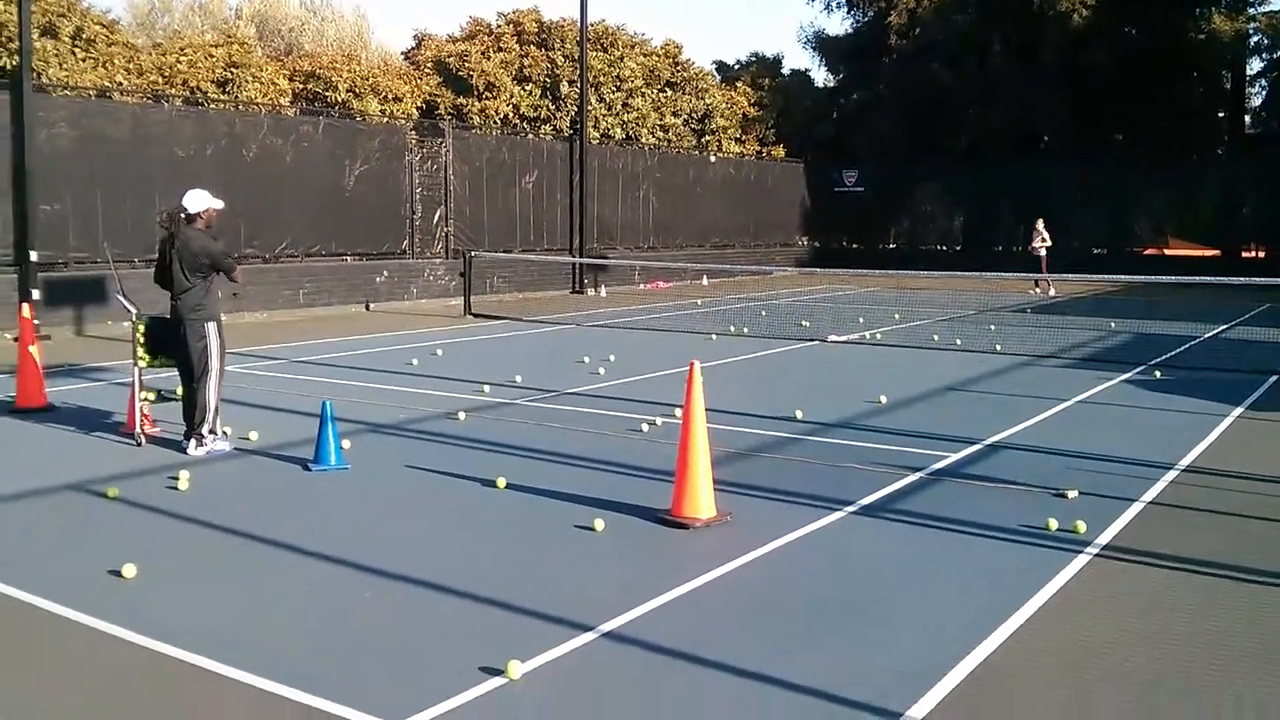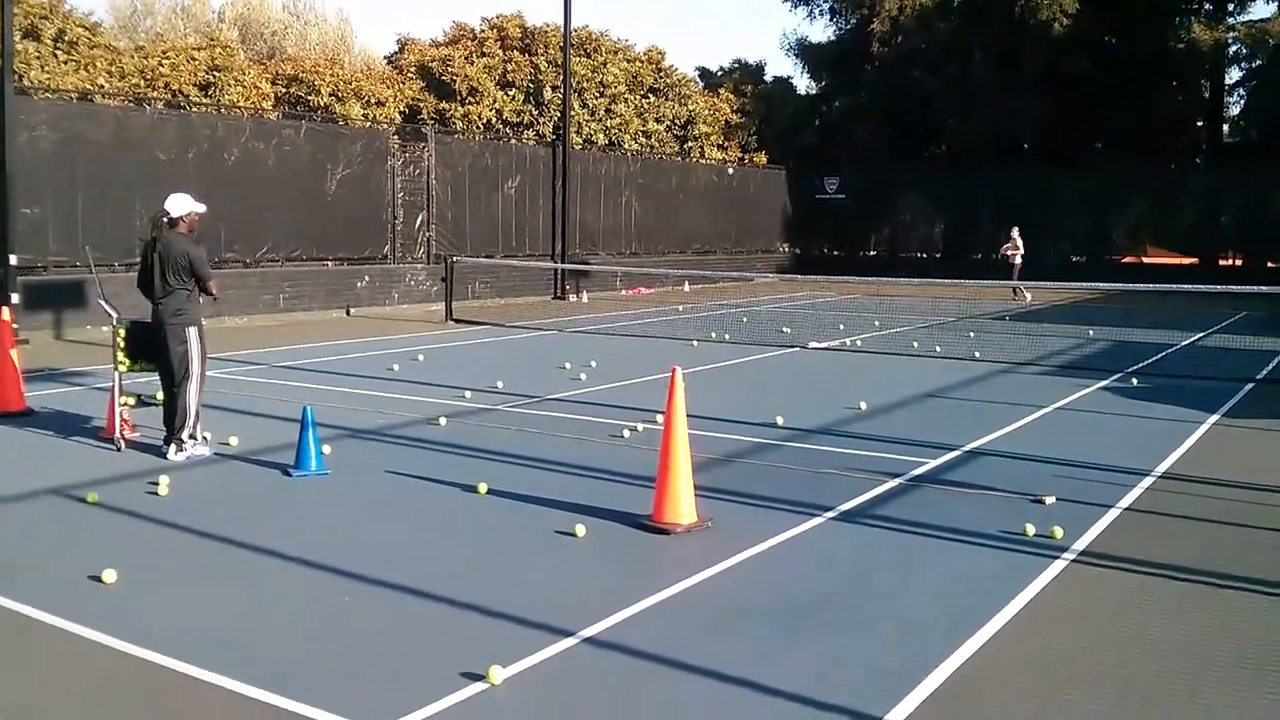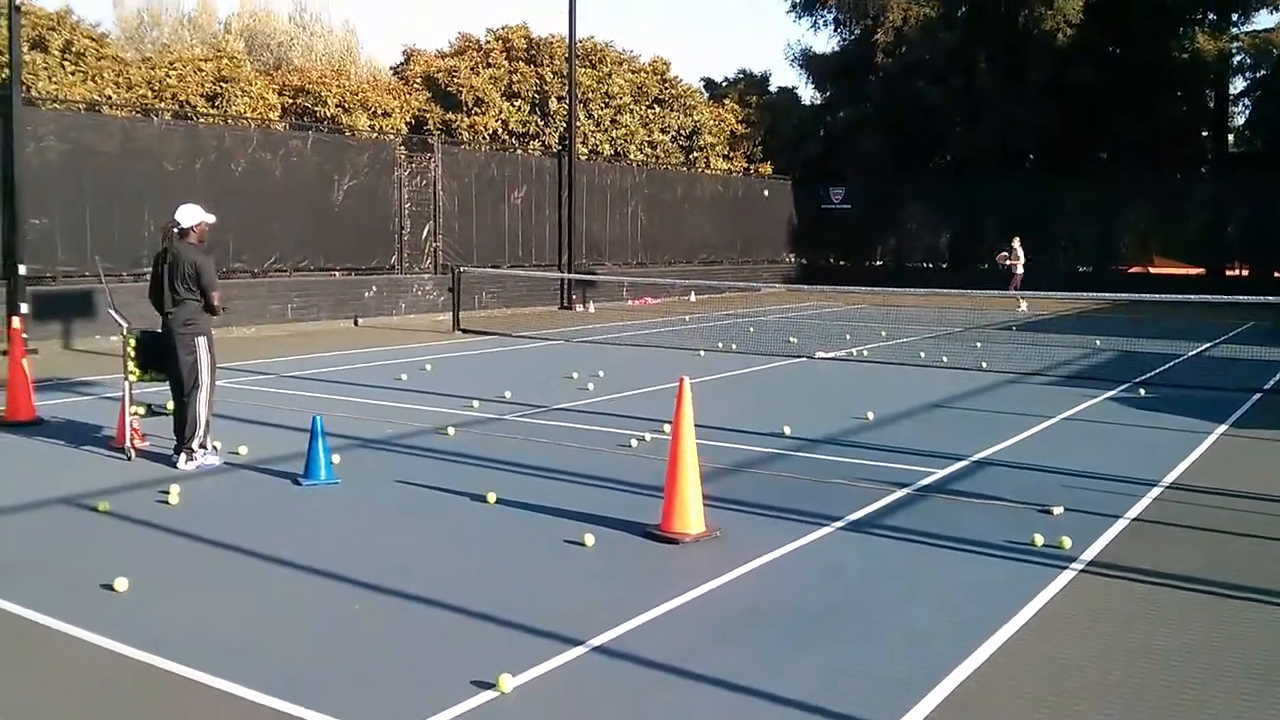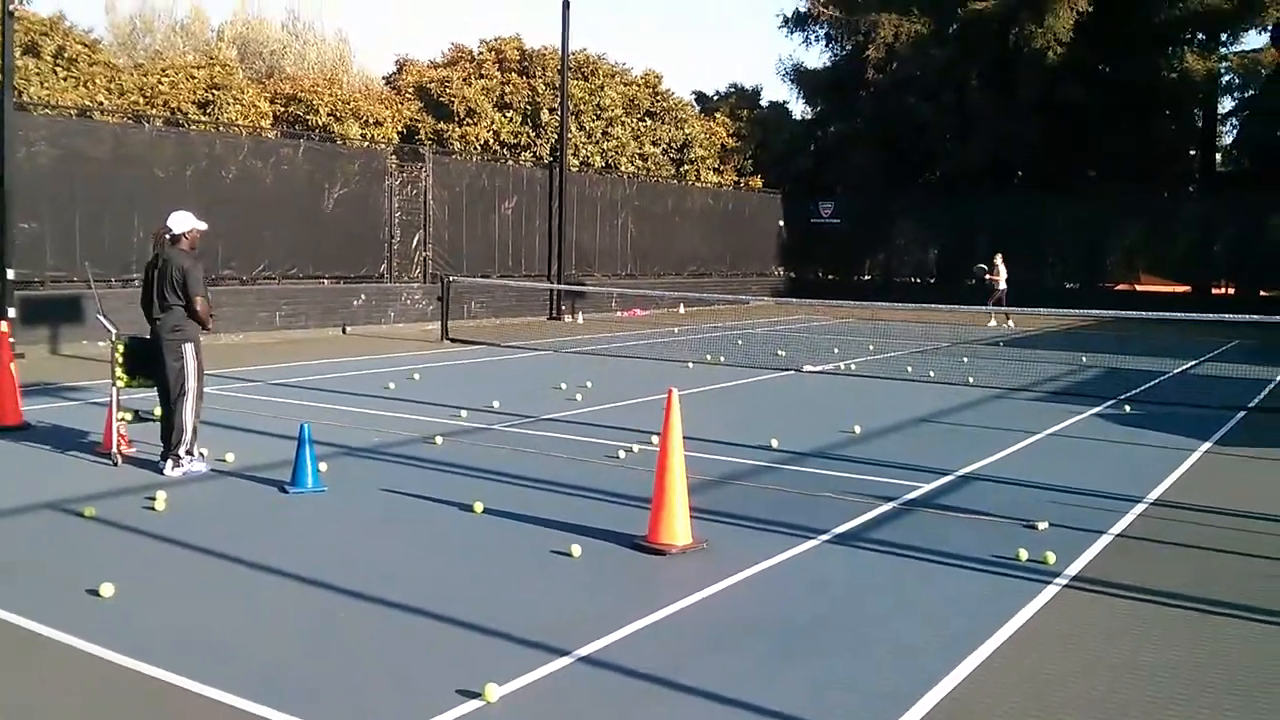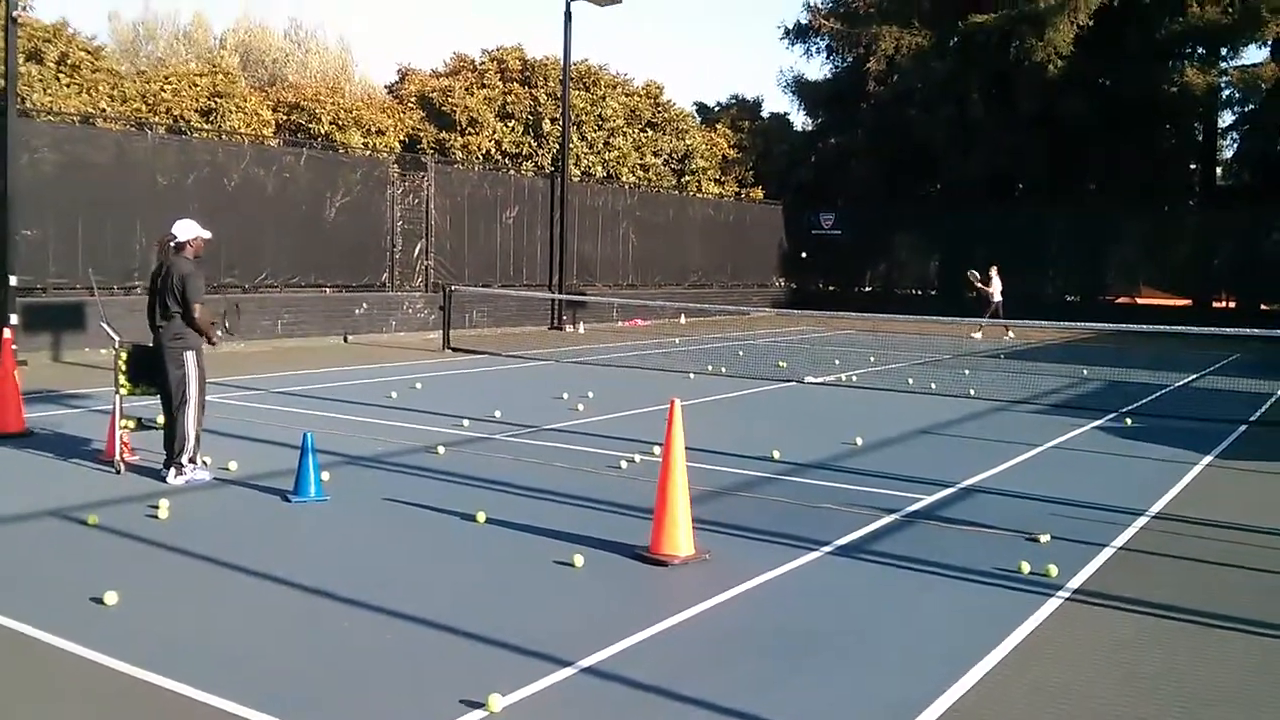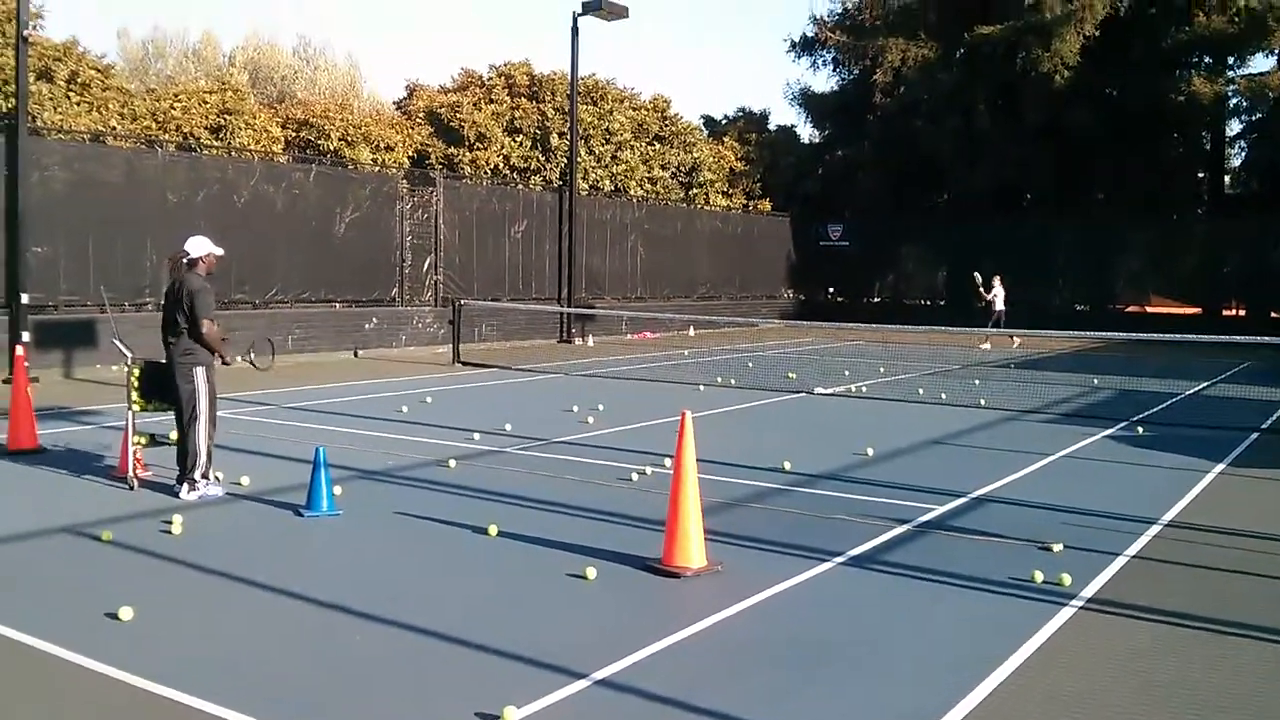
dt=0.1s
person 1, frame 1
left shoulder: (170, 240)
right shoulder: (207, 243)
left elbow: (160, 278)
right elbow: (235, 275)
right wrist: (225, 259)
left hip: (181, 316)
right hip: (203, 319)
left knee: (192, 377)
right knee: (208, 377)
left ankle: (194, 431)
right ankle: (201, 438)
person 1, frame 2
left shoulder: (153, 244)
right shoulder: (190, 247)
left elbow: (143, 284)
right elbow: (211, 288)
right wrist: (197, 289)
left hip: (162, 321)
right hip: (185, 323)
left knee: (172, 383)
right knee: (189, 382)
left ankle: (174, 437)
right ankle: (181, 444)
person 1, frame 3
left shoulder: (164, 255)
right shoulder: (199, 257)
left elbow: (154, 296)
right elbow: (215, 301)
right wrist: (215, 309)
left hip: (173, 330)
right hip: (194, 332)
left knee: (183, 392)
right knee: (199, 391)
left ankle: (184, 446)
right ankle: (191, 453)
person 1, frame 4
left shoulder: (156, 261)
right shoulder: (189, 263)
left elbow: (146, 302)
right elbow: (198, 307)
right wrist: (207, 322)
left hip: (162, 337)
right hip: (182, 339)
left knee: (170, 398)
right knee: (186, 398)
left ankle: (171, 452)
right ankle: (178, 460)
person 1, frame 5
left shoulder: (162, 268)
right shoulder: (190, 271)
left elbow: (152, 311)
right elbow: (197, 314)
right wrist: (211, 334)
left hip: (165, 345)
right hip: (185, 347)
left knee: (174, 406)
right knee: (189, 406)
left ankle: (174, 461)
right ankle: (181, 467)
person 1, frame 6
left shoulder: (176, 285)
right shoulder: (201, 287)
left elbow: (166, 327)
right elbow: (206, 329)
right wrist: (224, 353)
left hip: (179, 361)
right hip: (195, 363)
left knee: (188, 422)
right knee: (201, 423)
left ankle: (187, 477)
right ankle: (194, 483)
